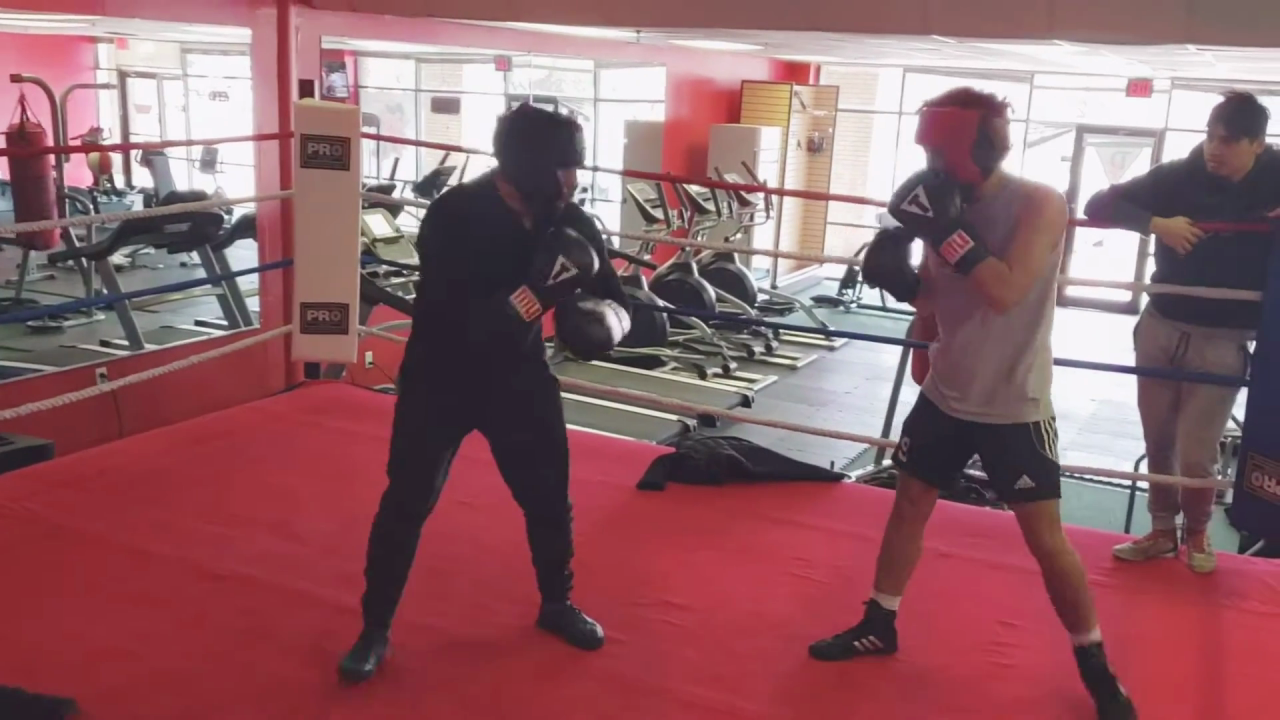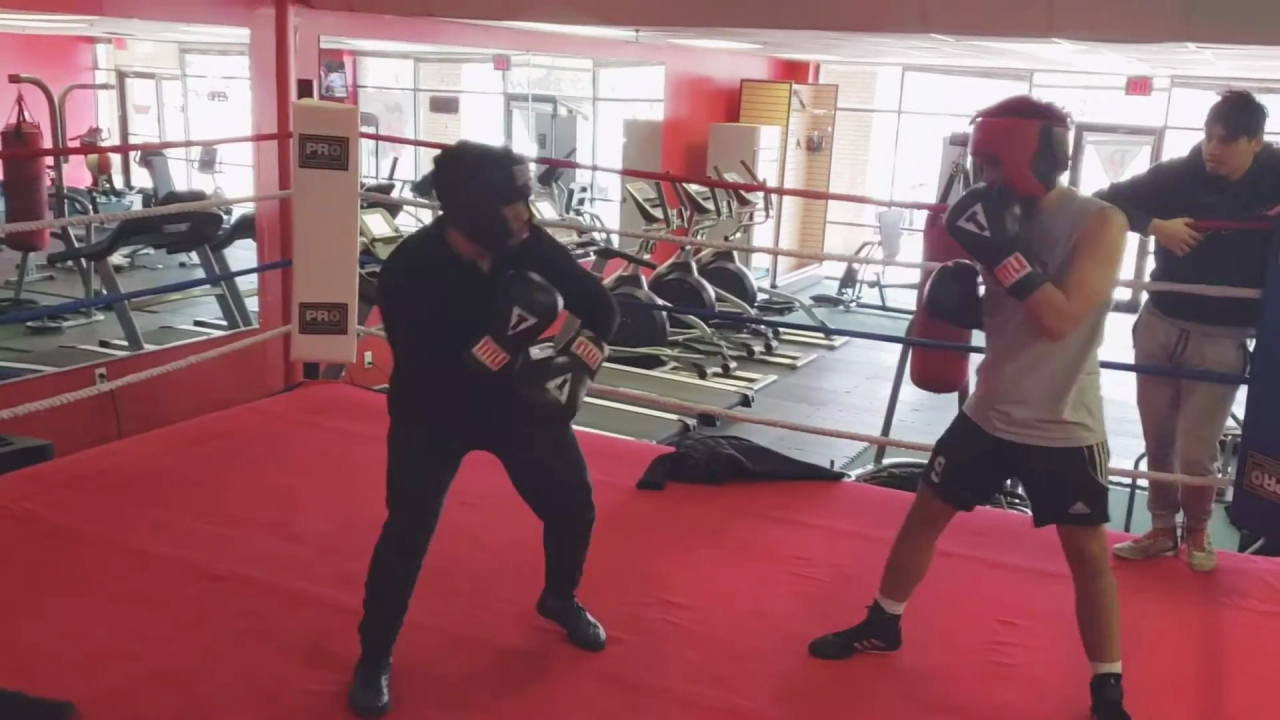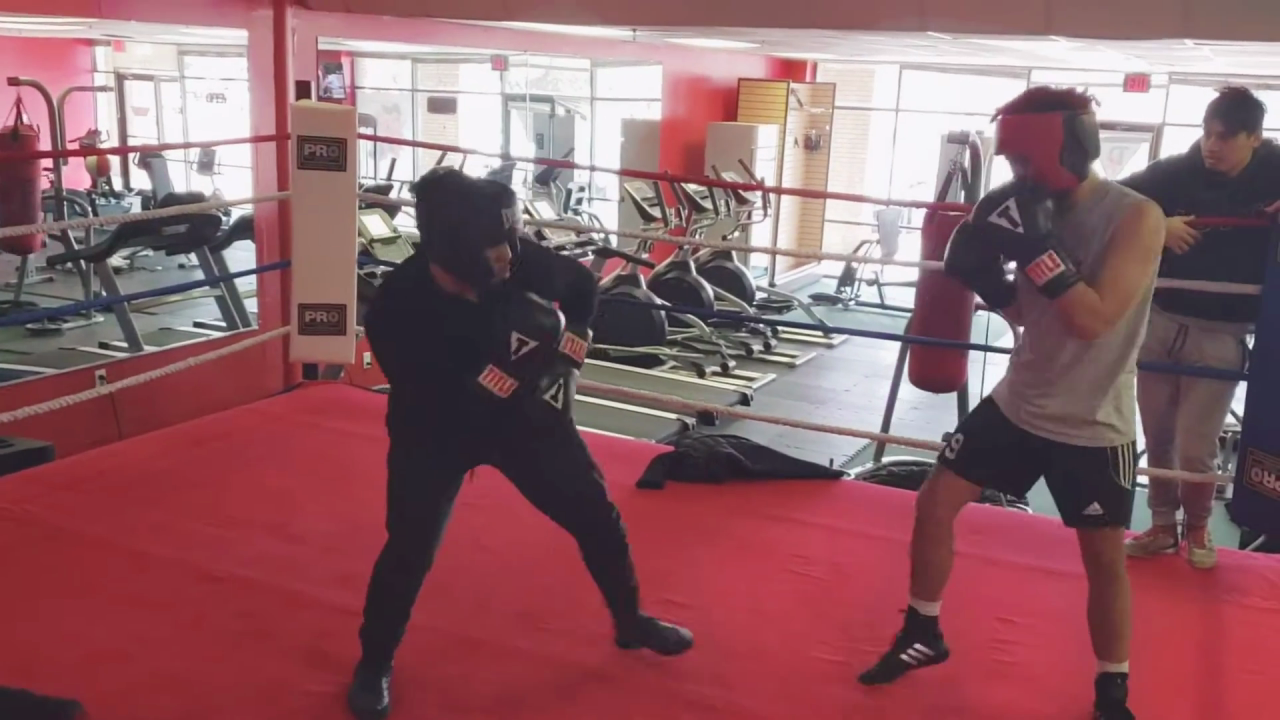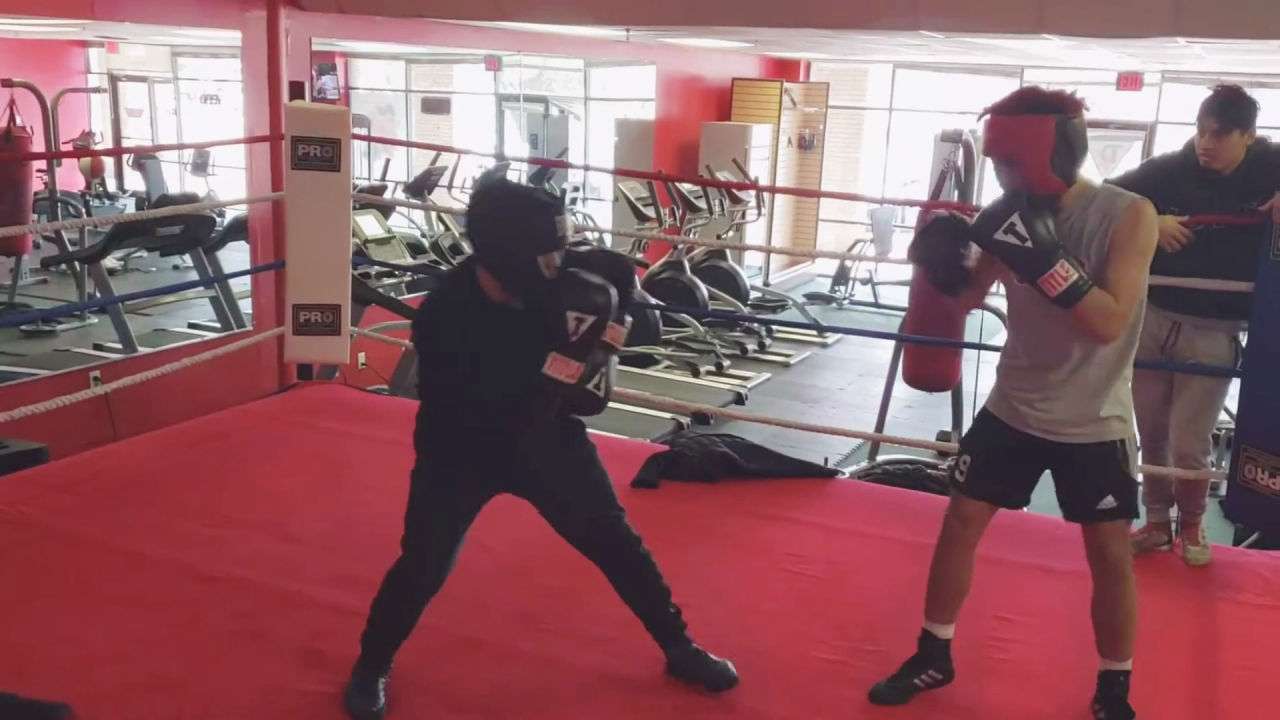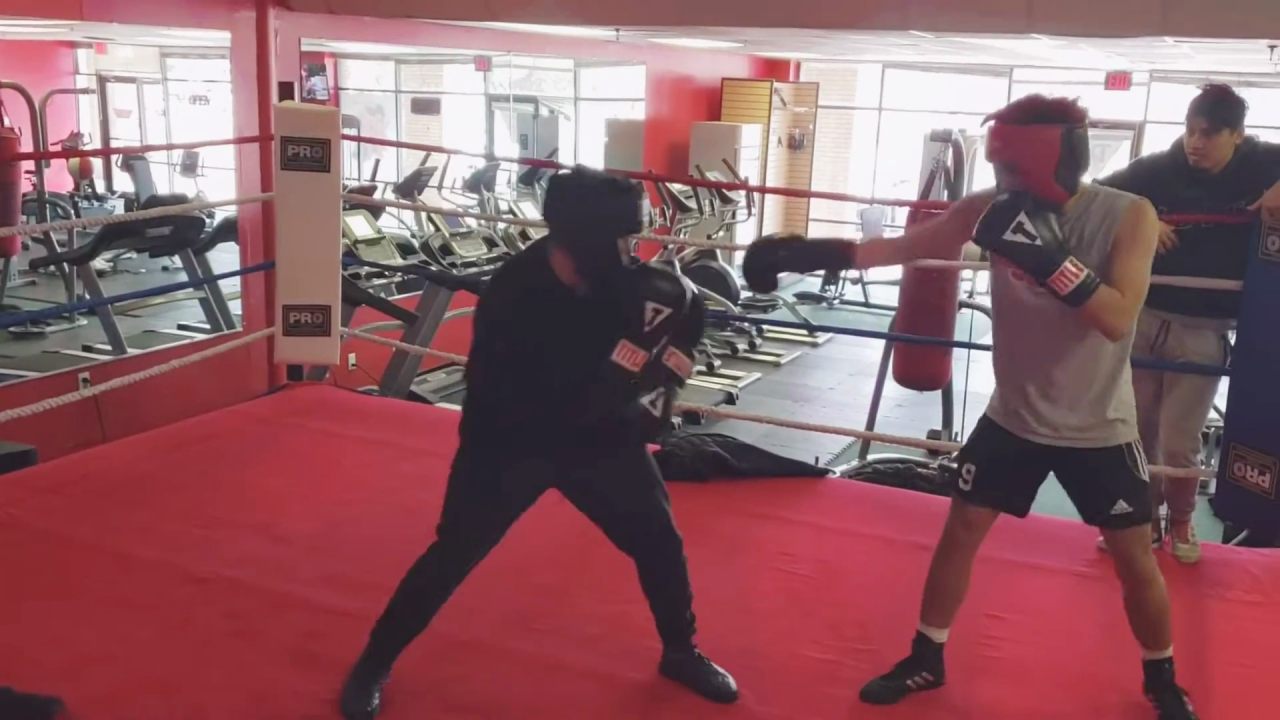
dt=0.2s
person 1, frame 1
left shoulder: (1037, 204)
right shoulder: (953, 209)
left elbow: (1004, 293)
left wrist: (945, 231)
right wrist: (898, 272)
left hip: (1015, 405)
right hip: (945, 394)
left knee: (1045, 540)
right knee: (909, 502)
left ankle: (1094, 663)
right ankle: (879, 625)
person 1, frame 2
left shoulder: (1098, 222)
right shoulder: (1001, 218)
left elbow: (1060, 320)
left wrist: (1001, 249)
right wrist: (960, 301)
left hip: (1063, 428)
right hip: (989, 414)
left knee: (1089, 558)
right knee: (924, 518)
right ankle: (881, 625)
person 1, frame 3
left shoulder: (1136, 217)
right shoulder: (1040, 210)
left elbow: (1094, 319)
left wrist: (1033, 247)
right wrist: (987, 279)
left hip: (1092, 424)
right hip: (1016, 401)
left knee: (1105, 559)
right knee: (934, 503)
right ankle: (923, 633)
person 1, frame 4
left shoulder: (1128, 215)
right shoulder: (1020, 214)
left elbow: (1108, 322)
right elbow: (967, 298)
left wrist: (1041, 258)
right wrist: (945, 264)
left hip: (1094, 424)
right hip: (1013, 410)
left knee: (1110, 557)
right knee: (960, 524)
right ankle: (933, 656)
person 1, frame 5
left shoulder: (1129, 216)
right shoulder: (991, 210)
left elbow: (1118, 320)
right elbow: (895, 249)
left wrist: (1051, 258)
right wrist: (815, 252)
left hip: (1098, 427)
right hip: (1014, 417)
left knee: (1135, 558)
right knee: (962, 531)
right ankle: (926, 658)
person 2, frame 1
left shoulder: (564, 220)
right shoulder: (454, 217)
left elbow: (609, 293)
right elbow: (456, 322)
left wrist: (602, 317)
right wrist: (539, 290)
left hip: (519, 374)
right hip: (440, 376)
left knee: (548, 495)
right knee: (408, 499)
left ankle: (557, 603)
right ankle: (375, 629)
person 2, frame 2
left shoulder: (530, 247)
right shoulder: (409, 271)
left elbow: (601, 307)
right elbow: (425, 379)
left wrist: (571, 369)
right wrist: (505, 339)
left hip: (516, 395)
right hip: (431, 409)
left knee: (572, 502)
right knee: (407, 532)
left ankle: (560, 599)
right ankle: (374, 658)
person 2, frame 3
left shoulder: (522, 262)
right shoulder: (397, 307)
left elbow: (581, 283)
right elbow: (426, 417)
left wrist: (562, 364)
right wrist: (507, 365)
left hip: (521, 410)
right hip: (436, 432)
left knee: (594, 511)
right knee: (410, 545)
left ankle: (630, 619)
right ankle: (375, 662)
person 2, frame 4
left shoulder: (550, 274)
right shoulder: (443, 319)
left elbow: (618, 271)
right elbow: (503, 418)
left wrist: (600, 354)
right wrist: (569, 350)
left hip: (546, 430)
right hip: (460, 449)
left knee: (614, 537)
right knee: (425, 563)
left ankle: (679, 647)
right ankle: (373, 665)
person 2, frame 5
left shoulder: (616, 273)
right shoulder: (512, 298)
left elbow: (688, 310)
right elbow: (578, 399)
left wrist: (665, 378)
right wrist: (639, 337)
left hip: (595, 427)
right hip: (506, 439)
left knee: (657, 537)
right knee: (454, 555)
left ankle: (680, 652)
right ankle: (375, 662)
person 3, frame 1
right shoulder: (1177, 176)
right elbow: (1099, 205)
right wrist: (1156, 223)
left hip: (1224, 338)
right hip: (1161, 325)
left knee: (1197, 453)
right knee: (1158, 441)
left ankle: (1197, 531)
right ankle: (1162, 530)
person 3, frame 2
right shoulder: (1176, 175)
right elbow: (1102, 204)
right wrist: (1156, 225)
left hip: (1222, 336)
right hip: (1160, 323)
left knee: (1197, 451)
right knee: (1158, 440)
left ankle: (1197, 530)
right ankle: (1163, 529)
person 3, frame 3
right shoulder: (1176, 171)
right wrist: (1158, 224)
left hip: (1222, 332)
right hip: (1161, 320)
left knee: (1197, 447)
right knee: (1158, 435)
left ankle: (1198, 527)
right ankle: (1163, 526)
person 3, frame 4
right shoulder: (1169, 169)
right wrist: (1149, 221)
left hip: (1215, 329)
right hip: (1153, 317)
left knee: (1190, 444)
right knee: (1151, 434)
left ankle: (1191, 525)
right ankle: (1157, 522)
person 3, frame 5
right shoulder: (1158, 168)
left hip: (1203, 327)
right hip: (1142, 316)
left knee: (1179, 442)
right knee: (1140, 431)
left ankle: (1181, 522)
right ankle: (1146, 520)
